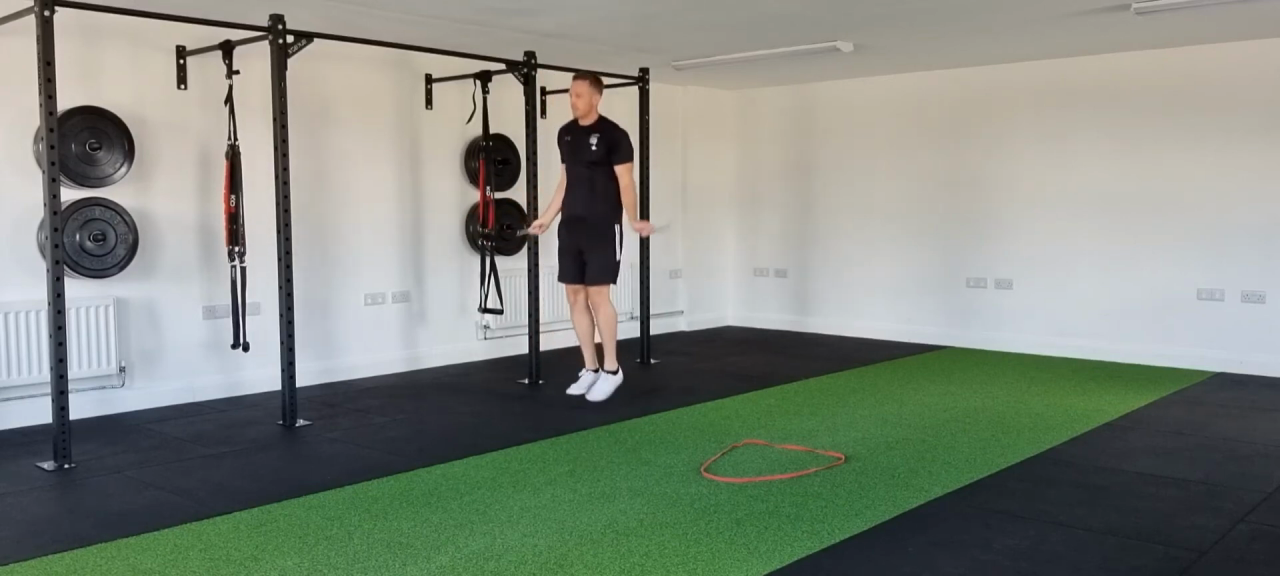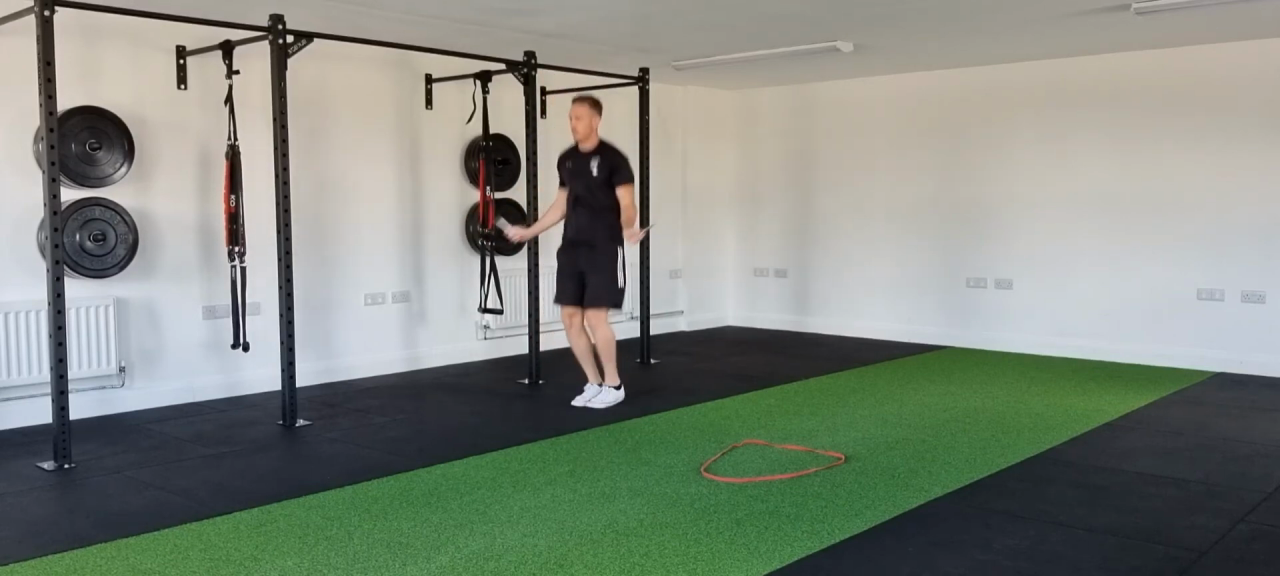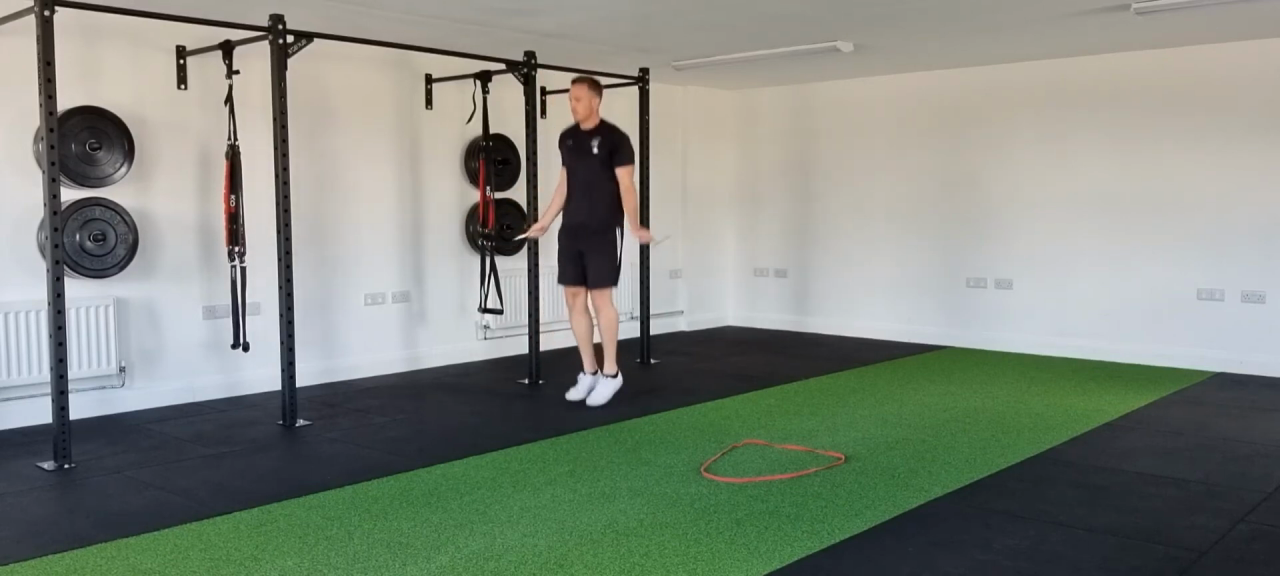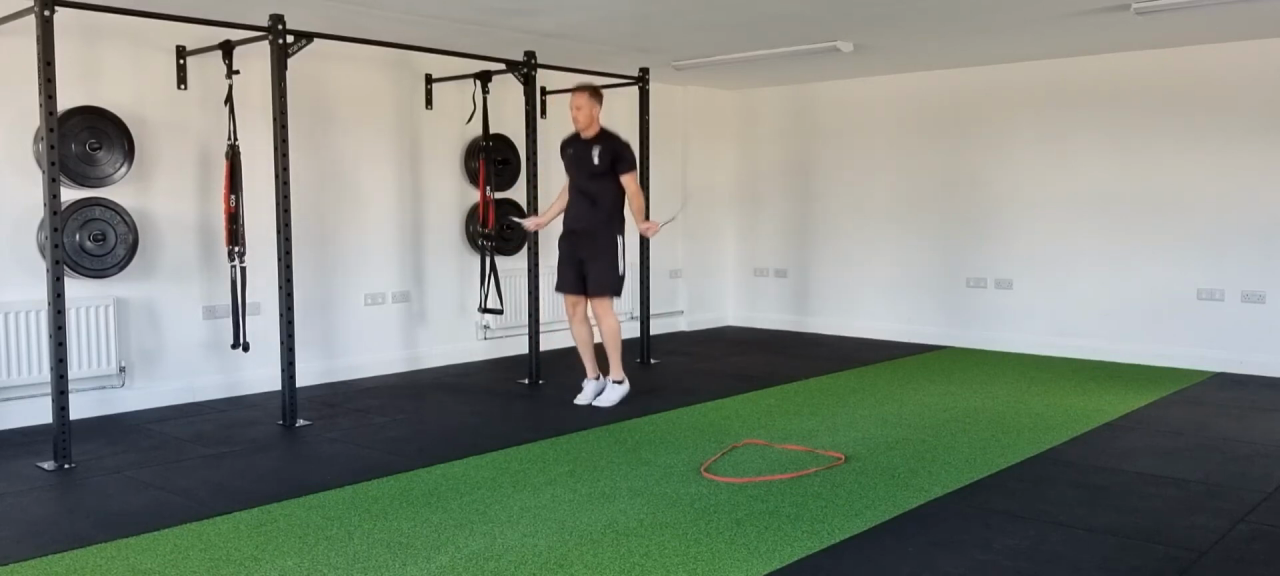
dt=0.2s
person 1, frame 1
left shoulder: (614, 135)
right shoulder: (566, 134)
left elbow: (625, 182)
left wrist: (634, 220)
right wrist: (547, 218)
left hip: (604, 227)
right hip: (572, 226)
left knee: (598, 296)
right knee: (575, 295)
left ankle: (610, 369)
right ankle: (590, 369)
person 1, frame 2
left shoulder: (613, 159)
right shoulder: (566, 159)
left elbow: (627, 204)
left wrist: (629, 230)
right wrist: (531, 231)
left hip: (604, 251)
right hip: (572, 249)
left knee: (596, 319)
right knee: (570, 318)
left ankle: (613, 385)
right ankle: (595, 383)
person 1, frame 3
left shoulder: (616, 138)
right shoulder: (567, 138)
left elbow: (626, 185)
left wrist: (635, 225)
right wrist: (544, 221)
left hip: (605, 231)
right hip: (572, 229)
left knee: (600, 298)
right knee: (574, 298)
left ankle: (610, 373)
right ankle: (589, 372)
person 1, frame 4
left shoulder: (615, 146)
right shoulder: (568, 146)
left elbow: (632, 188)
left wrist: (641, 223)
right wrist: (544, 219)
left hip: (605, 238)
right hip: (572, 237)
left knee: (601, 307)
right knee: (574, 307)
left ankle: (617, 378)
right ankle: (593, 378)
